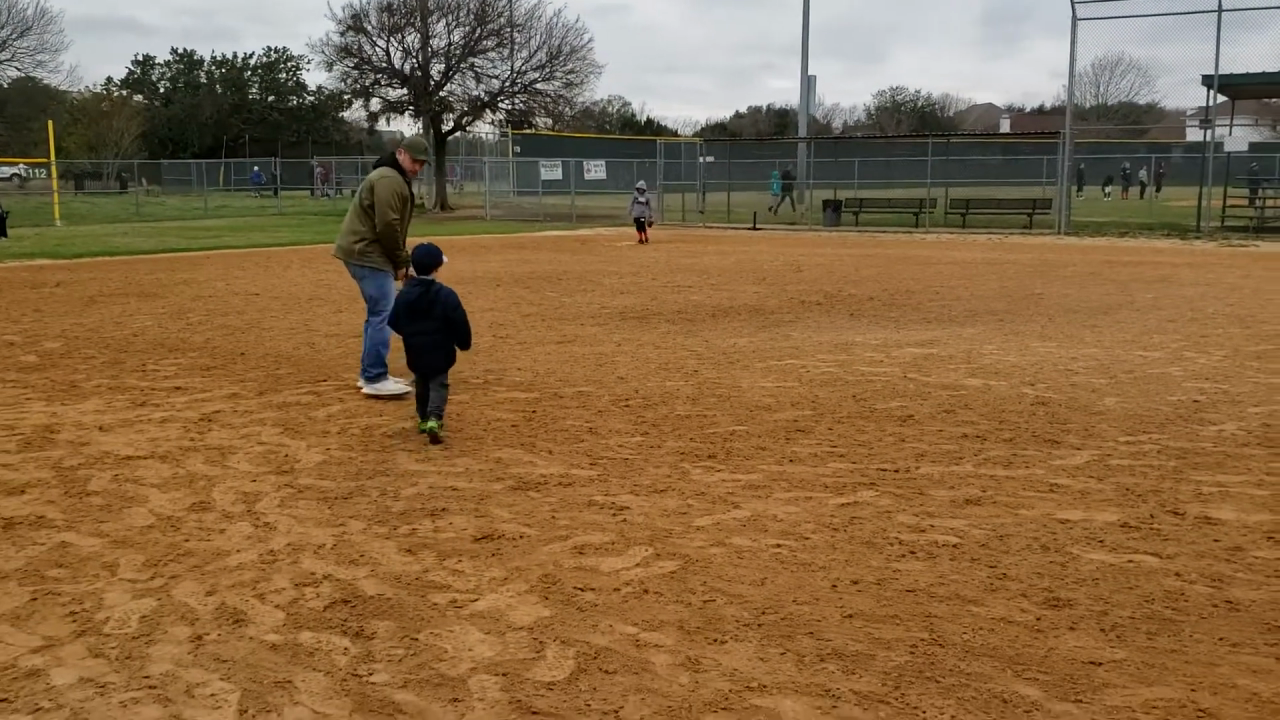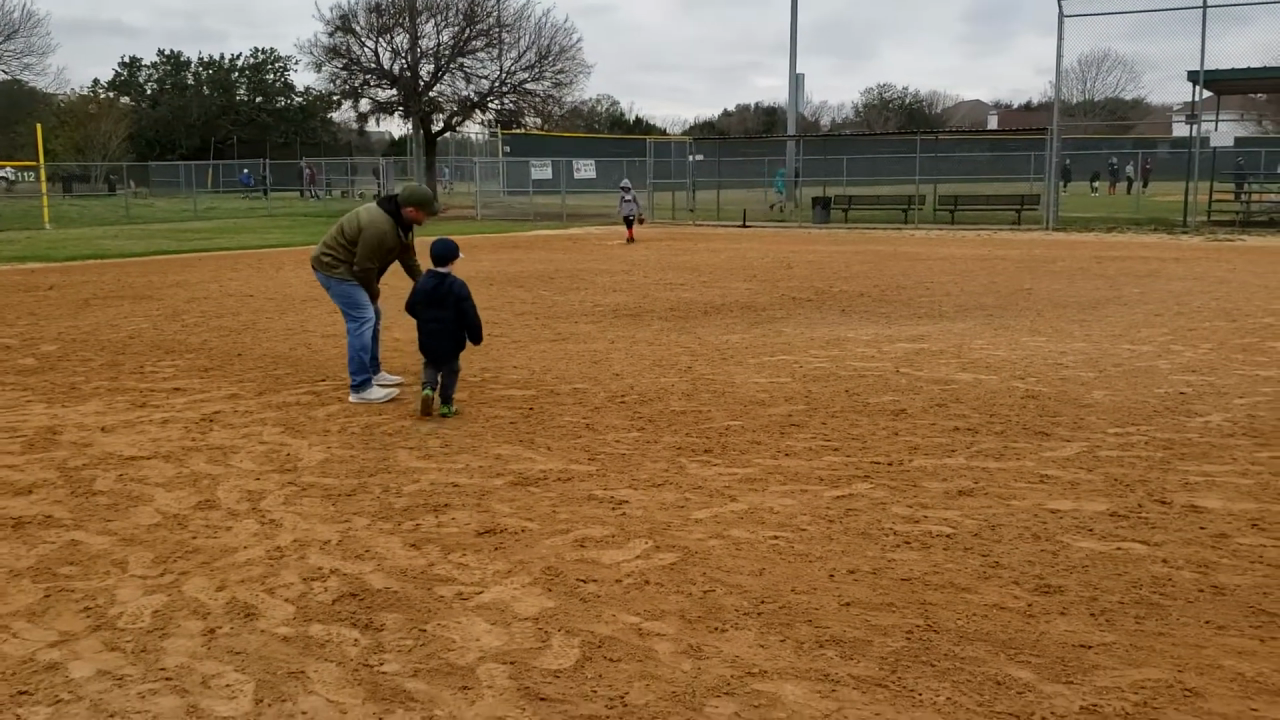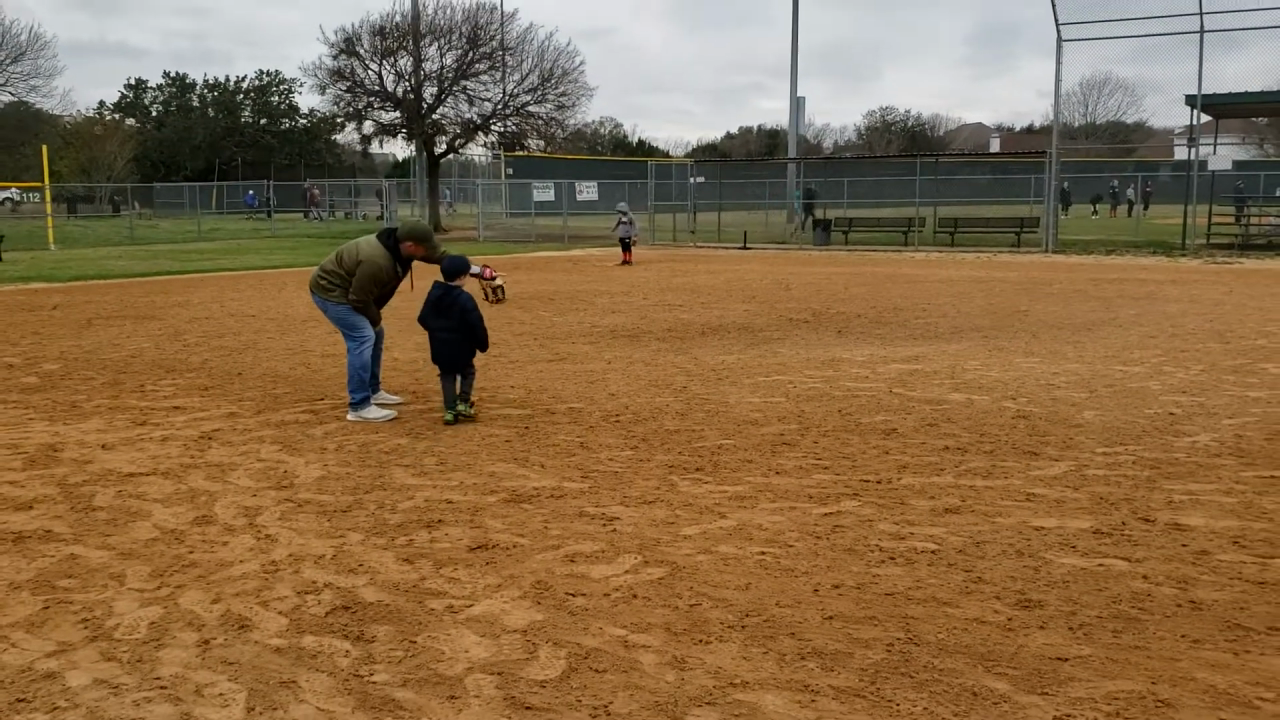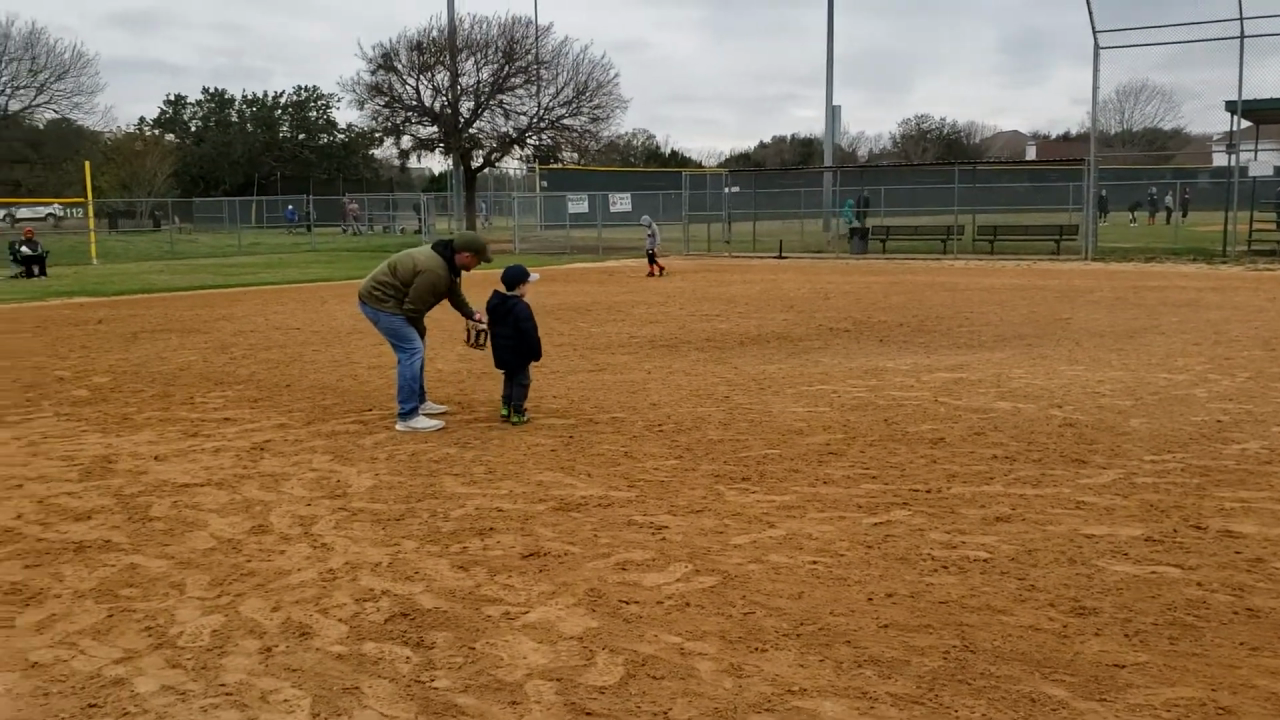
dt=0.5s
person 1, frame 1
left shoulder: (395, 179)
right shoulder: (389, 180)
left elbow: (396, 227)
right elbow: (387, 227)
left wrist: (405, 261)
right wrist: (399, 263)
left hip: (365, 254)
right hip: (367, 255)
left knee: (380, 312)
right knee: (383, 313)
left ankle: (374, 373)
right ankle: (374, 379)
person 1, frame 2
left shoulder: (399, 218)
right shoulder: (379, 226)
left elbow: (407, 254)
right elbow: (364, 268)
left wrist: (422, 281)
right wrist: (373, 295)
left hip: (347, 267)
right hip: (334, 267)
left knee: (371, 315)
right knee: (362, 318)
left ankle: (373, 372)
right ankle: (361, 389)
person 1, frame 3
left shoulder: (402, 244)
right shoulder: (377, 261)
left elbow: (440, 256)
right elbow: (358, 298)
left wrist: (476, 270)
right wrist: (375, 320)
left hip: (351, 290)
right hip: (330, 291)
left knee: (374, 335)
right knee: (363, 338)
left ankle: (372, 391)
right ankle: (359, 408)
person 1, frame 4
left shoulder: (447, 258)
right shoulder: (434, 271)
left elbow: (454, 293)
right elbow: (413, 308)
left wrist: (472, 314)
right wrist: (421, 332)
left hip: (383, 298)
right hip: (379, 302)
left knee: (415, 348)
right knee: (412, 350)
left ankle: (419, 402)
right ankle: (408, 418)
person 2, frame 1
left shoulder: (404, 295)
right shoulder: (446, 295)
left elbow: (394, 323)
right elbow: (460, 324)
right wrist: (464, 343)
left hip: (415, 353)
right hip: (440, 353)
left knee: (422, 383)
right knee: (439, 385)
left ankle: (424, 418)
right ankle: (433, 420)
person 2, frame 2
left shoulder: (422, 284)
right shoulder: (458, 286)
left elbow: (411, 308)
right elbow: (470, 315)
right wrist: (476, 337)
left hip: (428, 338)
right hip: (451, 338)
left knee: (431, 365)
right knee: (450, 368)
left ankle: (428, 389)
right ankle: (446, 404)
person 2, frame 3
left shoulder: (433, 295)
right shoulder: (465, 299)
left elbow: (423, 319)
right elbow: (476, 325)
right wrist: (482, 345)
left hip: (440, 348)
right hip: (461, 348)
left knee: (447, 377)
right knee: (467, 373)
left ankle: (449, 410)
right ankle: (463, 404)
person 2, frame 4
left shoulder: (494, 303)
right shoulder: (521, 307)
left elbow: (491, 326)
right elbow: (530, 334)
right wrist: (536, 353)
left hip: (501, 353)
right hip: (518, 353)
left knee: (509, 377)
right knee: (521, 381)
left ankle: (506, 407)
right ankle: (518, 413)
